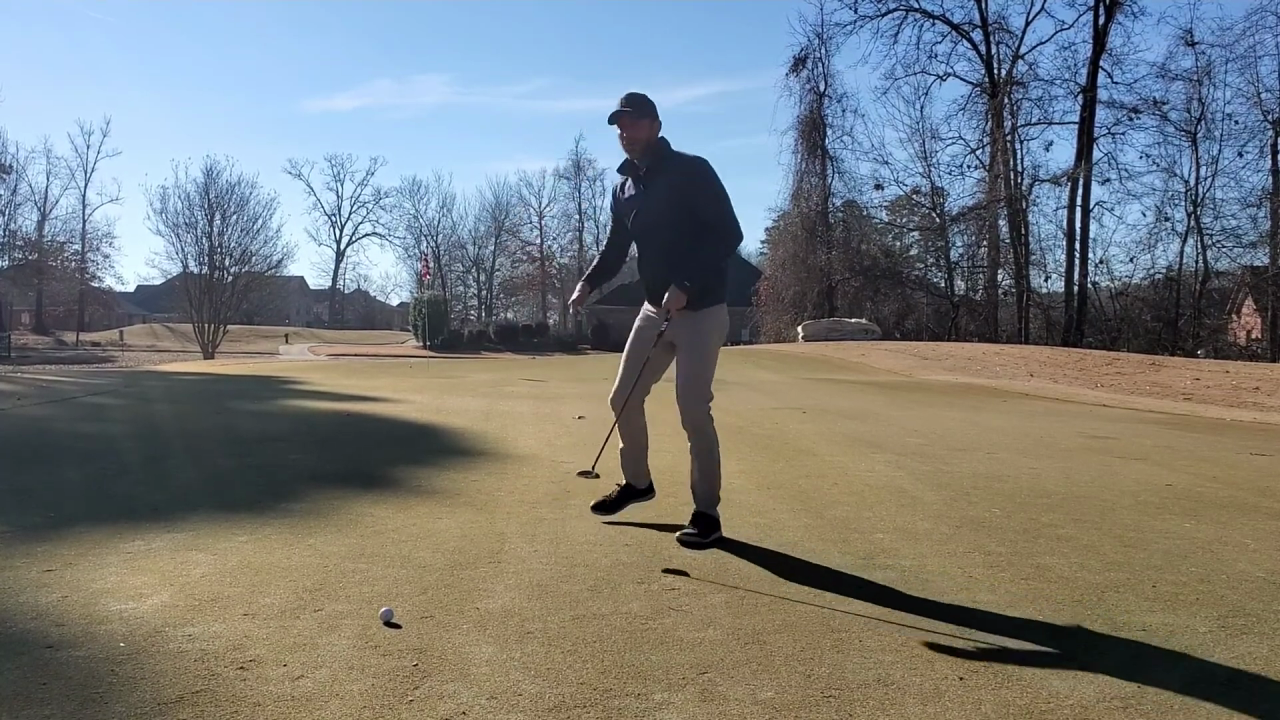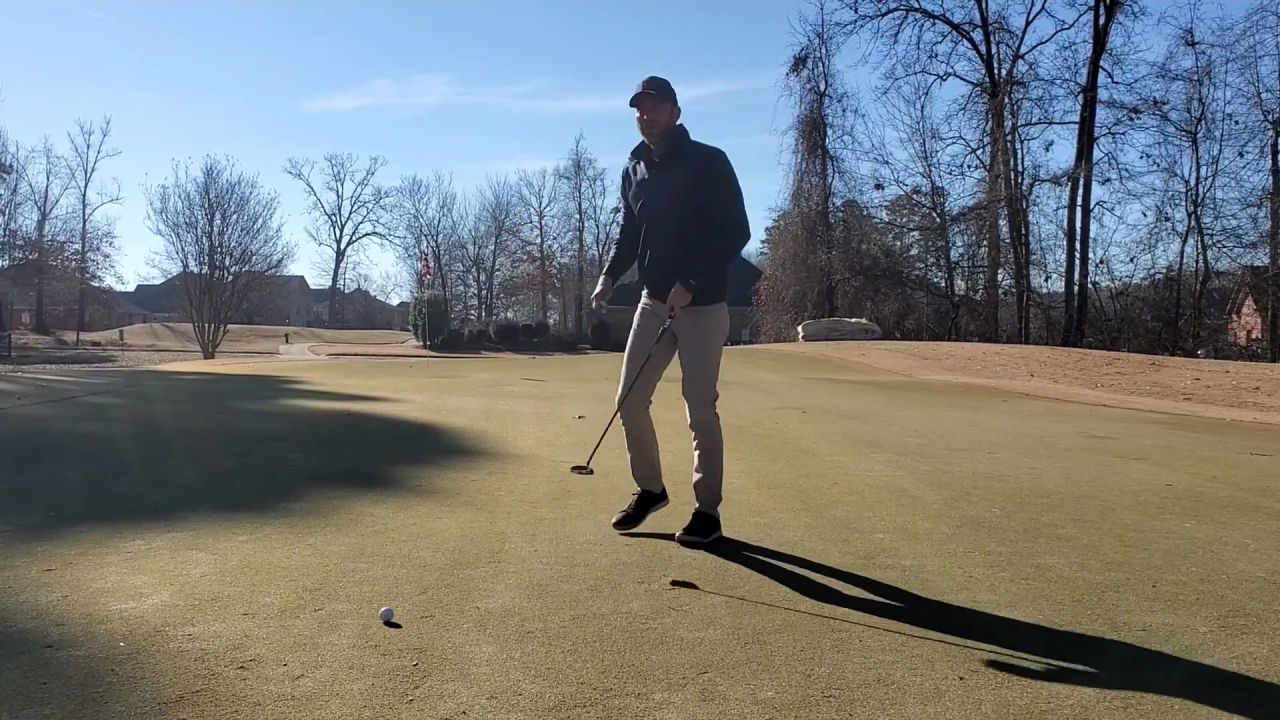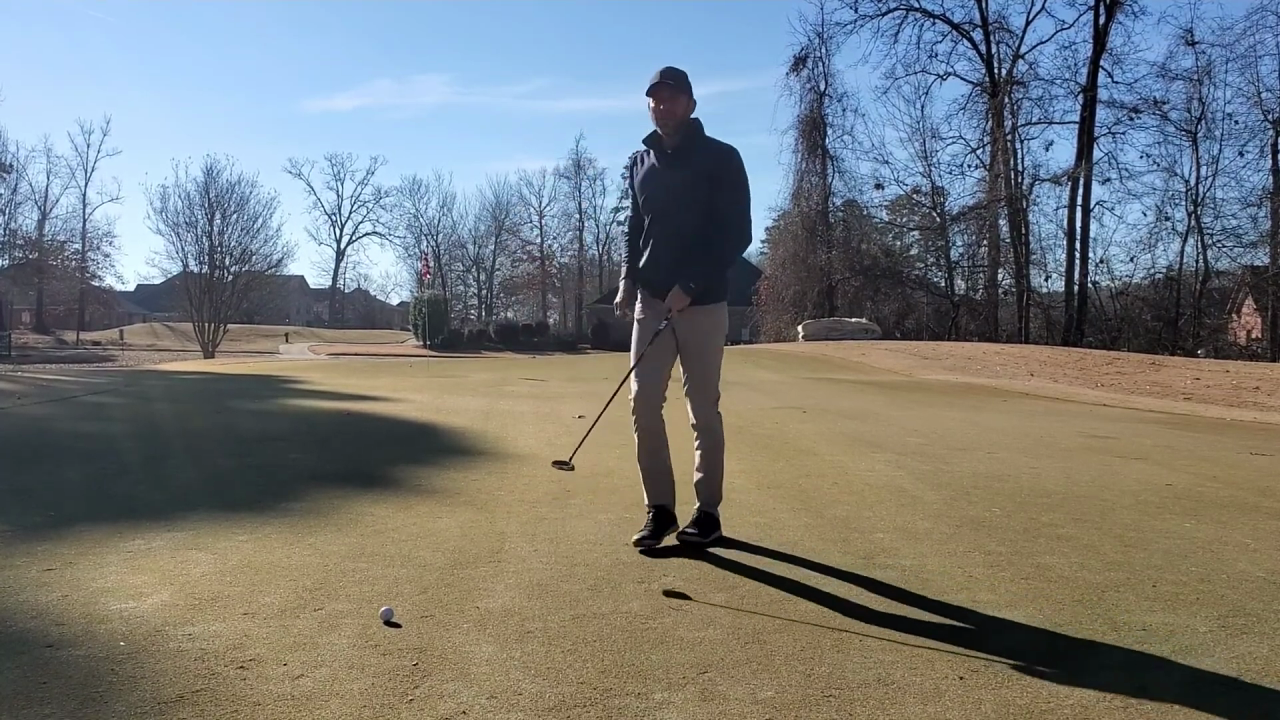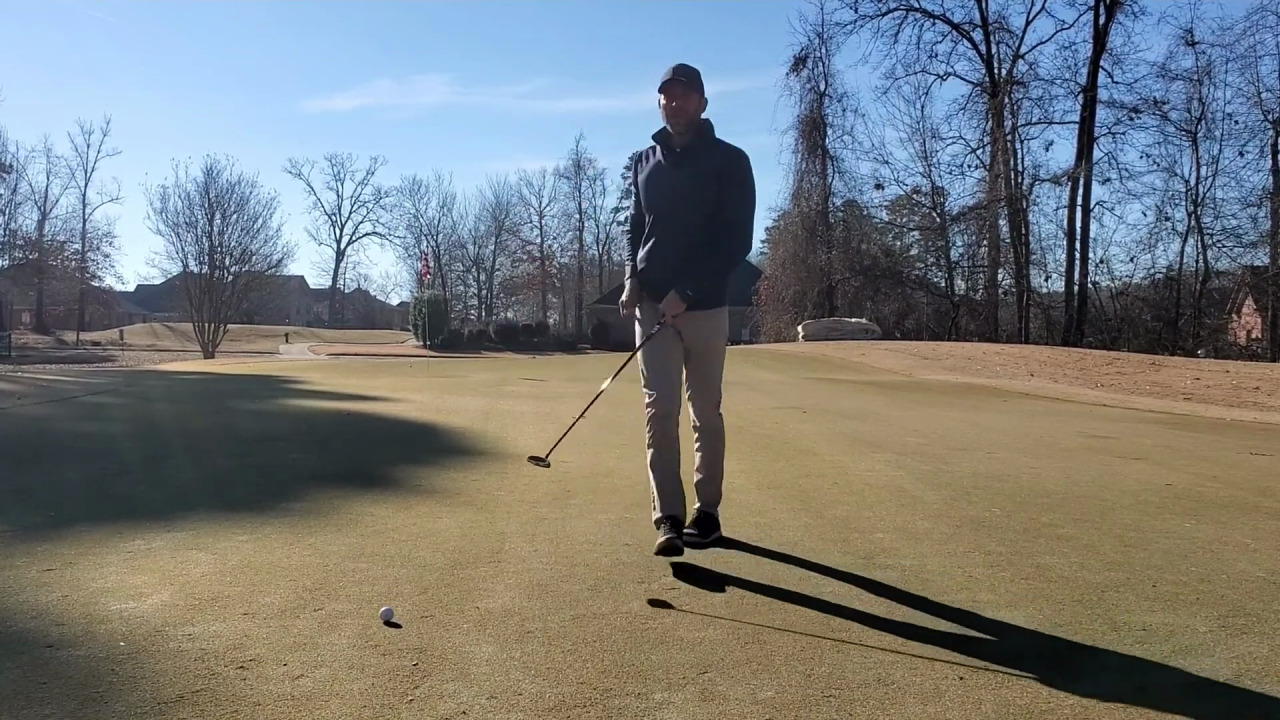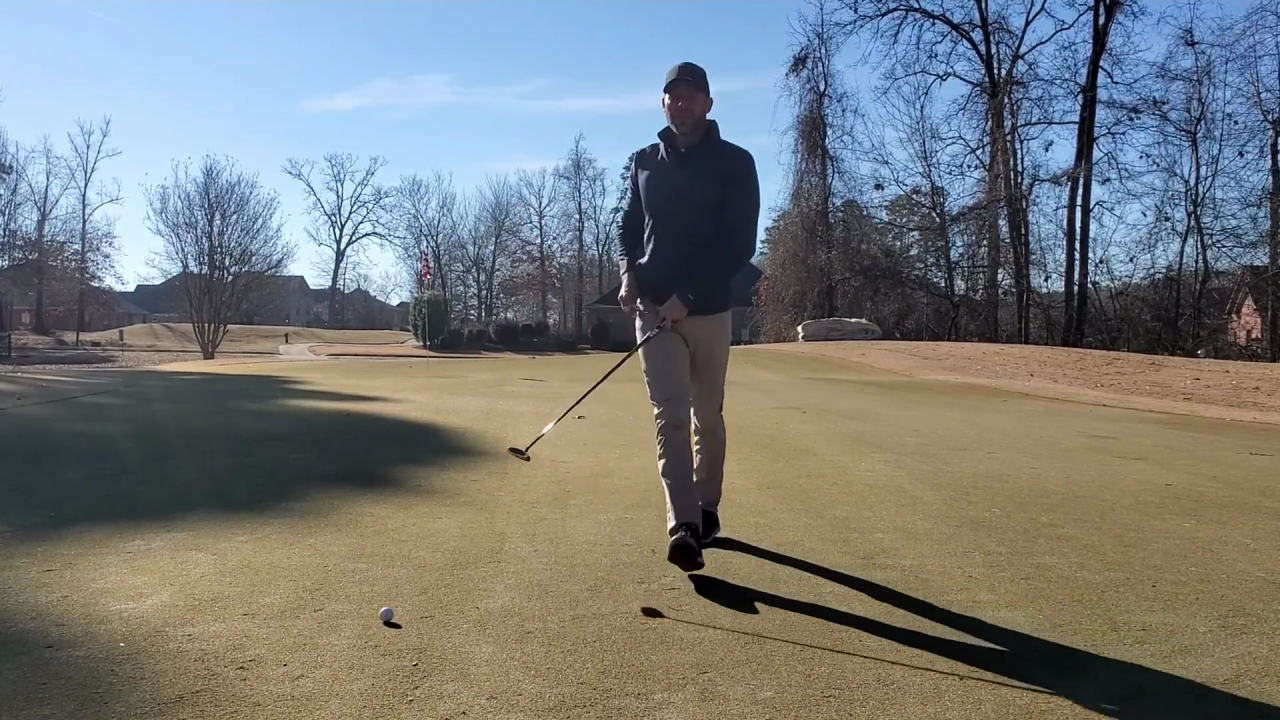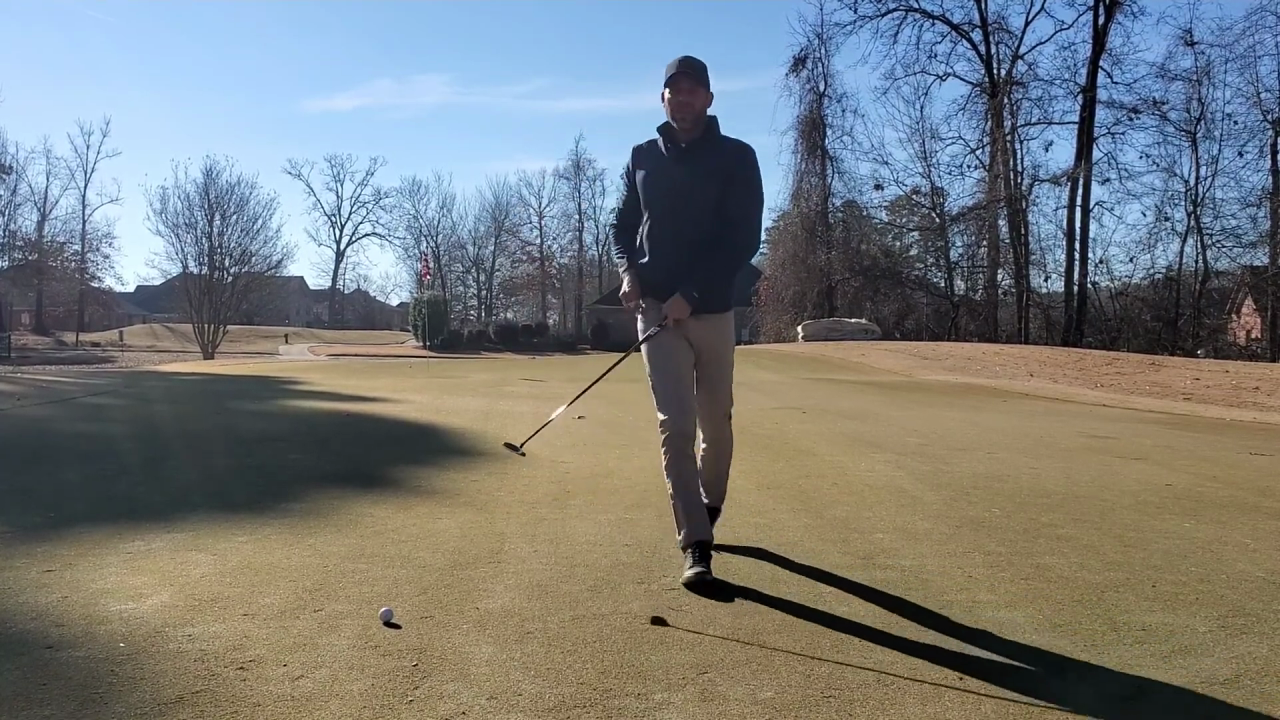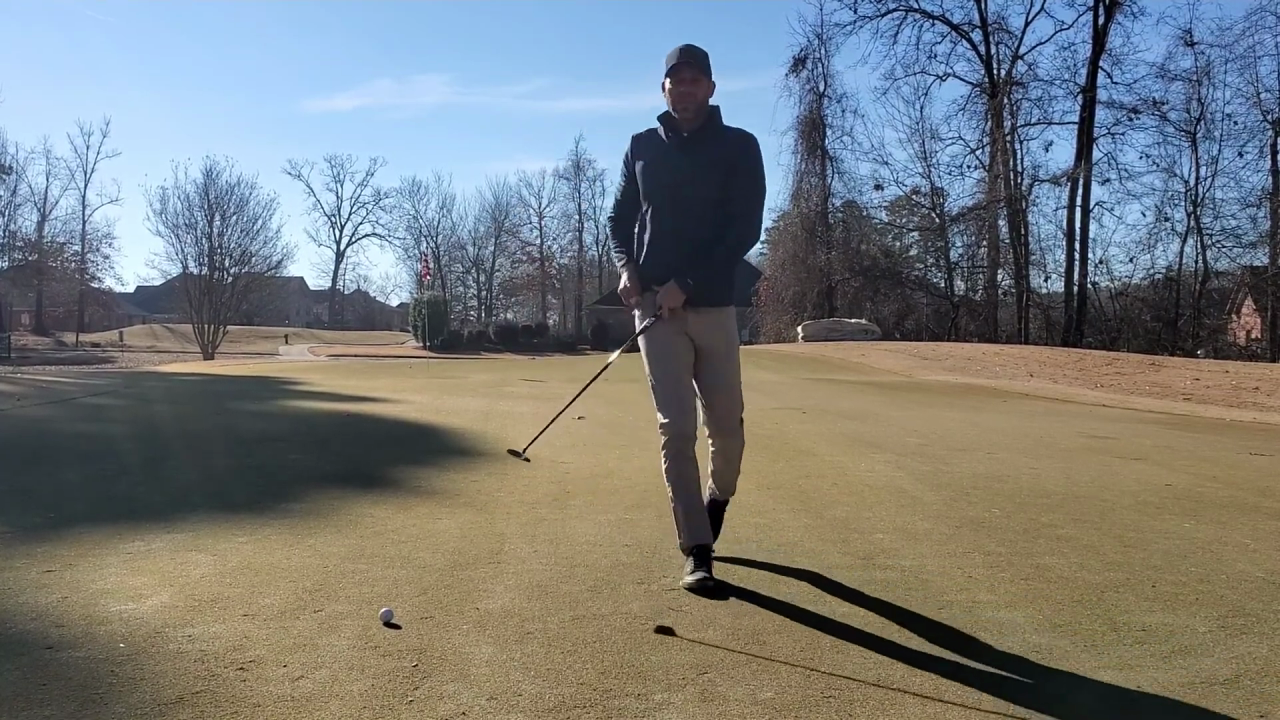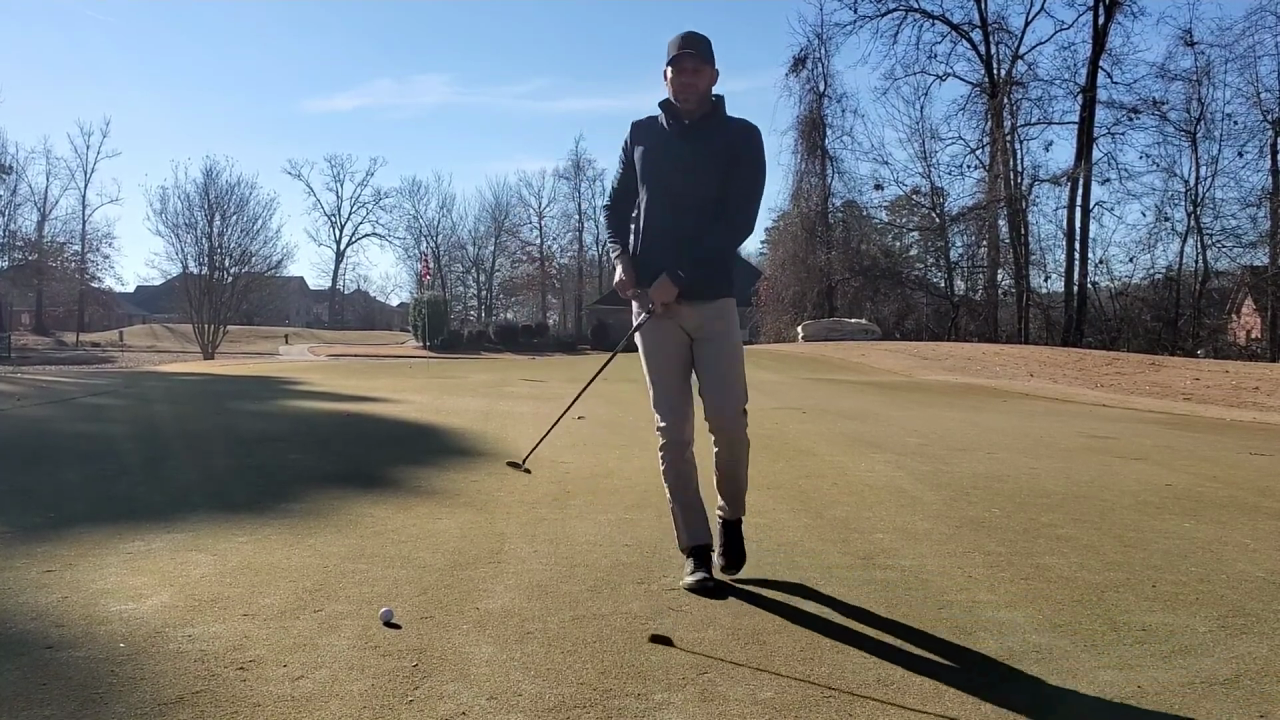
dt=0.1s
person 1, frame 1
left shoulder: (693, 172)
right shoulder: (624, 187)
left elbow: (728, 236)
right elbow: (615, 248)
left wrist: (685, 285)
right wrist: (588, 283)
left hip: (702, 309)
right hip: (654, 308)
left knee: (693, 409)
right knee: (624, 397)
left ankle: (706, 514)
right ankle: (636, 482)
person 1, frame 2
left shoulder: (708, 162)
right shoulder: (634, 171)
left elbow: (736, 233)
left wrist: (691, 284)
right wrist: (609, 277)
left hip: (703, 305)
right hip: (654, 301)
left knee: (700, 409)
right knee: (629, 400)
left ankle: (707, 511)
right ankle: (650, 489)
person 1, frame 3
left shoulder: (721, 159)
right shoulder: (640, 163)
left elbow: (736, 235)
left wrist: (689, 286)
right wrist: (627, 279)
left hip: (705, 303)
right hip: (651, 300)
left knee: (704, 411)
right knee: (645, 402)
left ankle: (707, 510)
right ankle: (660, 511)
person 1, frame 4
left shoulder: (729, 161)
right shoulder: (644, 161)
left elbow: (738, 241)
left wrist: (686, 293)
right wrist: (631, 279)
left hip: (705, 307)
right hip: (652, 304)
left knee: (706, 413)
right knee: (661, 408)
left ankle: (707, 511)
right ankle: (670, 521)
person 1, frame 5
left shoulder: (734, 162)
right shoulder: (644, 162)
left elbow: (740, 244)
right elbow: (629, 228)
left wrist: (689, 296)
right wrist: (628, 274)
left hip: (710, 311)
right hip: (655, 308)
left knee: (707, 418)
right knee: (671, 417)
left ankle: (706, 508)
right ankle: (685, 530)
person 1, frame 6
left shoulder: (736, 157)
right shoulder: (642, 158)
left elbow: (745, 241)
right elbow: (623, 226)
left wrist: (692, 294)
right wrist: (629, 273)
left hip: (713, 311)
right hip: (656, 308)
left knee: (714, 421)
right knee: (675, 424)
left ankle: (711, 501)
right ankle: (696, 545)
person 1, frame 7
left shoulder: (739, 147)
right shoulder: (641, 147)
left elbow: (744, 230)
right elbow: (620, 217)
left wrist: (686, 283)
right wrist: (626, 267)
left hip: (714, 307)
right hip: (657, 309)
left knee: (726, 423)
right knee: (676, 429)
left ankle: (718, 496)
right ankle: (697, 549)
person 1, frame 8
left shoulder: (740, 137)
right shoulder: (640, 135)
left elbow: (739, 222)
right elbow: (616, 206)
left wrist: (679, 277)
right wrist: (622, 259)
left hip: (712, 301)
right hip: (653, 303)
left knee: (729, 420)
right knee: (673, 430)
left ankle: (731, 517)
right ankle: (697, 549)
